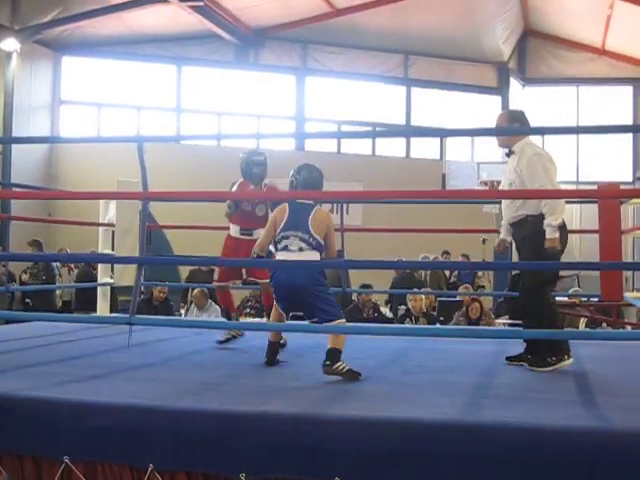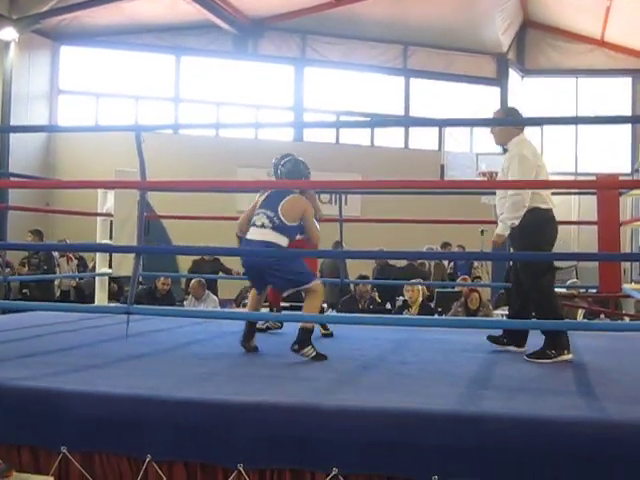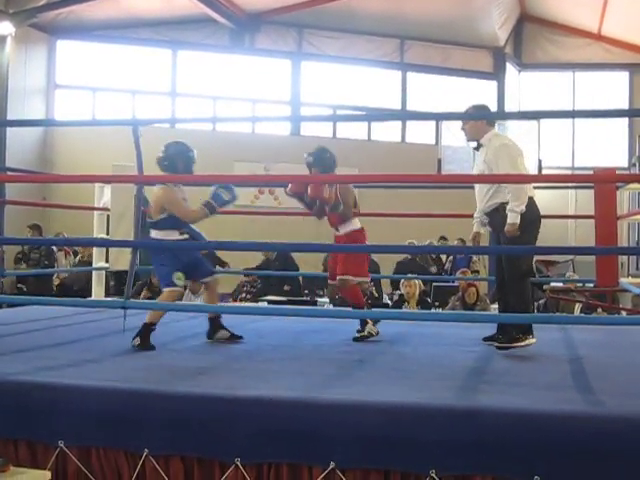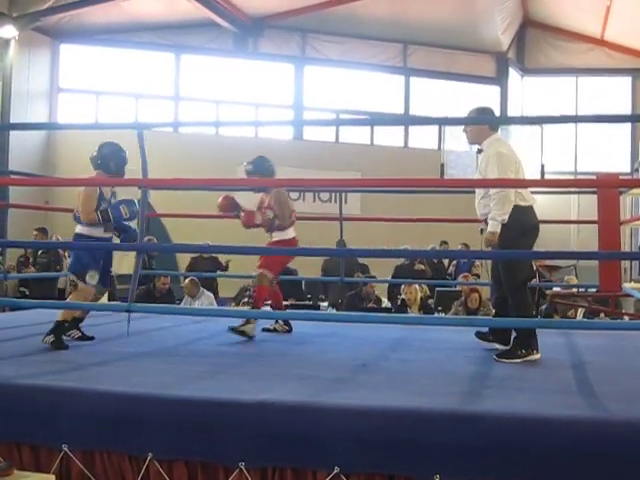
dt=0.7s
person 1, frame 1
left shoulder: (533, 156)
right shoulder: (514, 159)
left elbow: (550, 195)
left wrist: (552, 233)
right wrist: (505, 235)
left hip: (539, 230)
right hip: (526, 231)
left knee: (537, 291)
right knee: (530, 292)
left ankle: (557, 351)
right ankle: (536, 350)
person 1, frame 2
left shoulder: (520, 153)
right shoulder: (517, 152)
left elbow: (518, 197)
left wrist: (502, 229)
left hip: (531, 224)
right hip: (529, 225)
left knee: (538, 284)
right knee: (521, 283)
left ankle: (558, 345)
right ankle: (514, 337)
person 1, frame 3
left shoulder: (501, 146)
right shoulder: (483, 151)
left elbow: (517, 183)
right elbow: (486, 194)
left wrist: (514, 218)
right wrist: (477, 225)
left hip: (515, 218)
right hip: (501, 219)
left knee: (516, 272)
right knee: (504, 276)
left ankle: (522, 330)
right ankle: (507, 330)
person 1, frame 4
left shoulder: (496, 151)
right shoulder: (492, 151)
left elbow: (502, 192)
left wrist: (493, 227)
left hip: (513, 223)
right hip: (511, 223)
left knee: (515, 283)
right knee: (502, 281)
left ankle: (527, 345)
right ankle: (499, 334)
person 2, frame 1
left shoulder: (281, 211)
right shoulder: (323, 215)
left elbow: (261, 247)
right elbow: (331, 254)
left wrist: (258, 255)
left hip: (283, 272)
right hip: (310, 274)
left knee: (281, 306)
right knee: (336, 321)
left ankle: (272, 354)
right ankle: (332, 360)
person 2, frame 2
left shoulder: (265, 196)
right shoulder: (302, 203)
left elbow: (241, 225)
right elbow: (313, 238)
left wrist: (243, 242)
right wrist: (308, 220)
left hip: (250, 250)
right hip: (273, 253)
left knee: (260, 288)
right knee: (316, 290)
left ankle: (249, 337)
right ankle: (303, 342)
person 2, frame 3
left shoulder: (175, 189)
right shoulder: (164, 191)
right elbow: (189, 216)
left wrist: (191, 233)
right wrist: (215, 202)
left hip: (182, 246)
right hip: (166, 249)
left knee: (209, 281)
right knee: (173, 292)
left ankle: (216, 329)
right ankle: (142, 335)
person 2, frame 4
left shoulder: (108, 187)
right shoulder: (92, 185)
right elbow: (86, 217)
left wrist: (119, 227)
right wrist: (113, 214)
left hip: (102, 244)
right hip: (87, 242)
left knee: (98, 290)
right knee: (87, 288)
left ankle: (72, 326)
right ankle: (54, 332)
person 3, frame 1
left shoulder: (268, 191)
right shoulder: (238, 187)
right elbow: (229, 212)
right wrist: (234, 202)
left hip: (258, 243)
right hip: (235, 241)
left knee: (266, 285)
right knee: (221, 284)
right ankle: (233, 327)
person 3, frame 2
left shoulder: (304, 193)
left elbow: (319, 215)
left hip: (306, 243)
right hip: (287, 241)
left ankle: (321, 322)
right ankle: (274, 319)
person 3, frame 3
left shoulder: (342, 185)
right shoulder: (323, 187)
left elbow: (347, 213)
right elbow: (319, 214)
left wrist: (327, 200)
right wrist: (303, 197)
left hip: (353, 237)
right hip: (340, 237)
left knee: (346, 281)
right knee: (335, 286)
left ankle: (369, 323)
right ankle: (367, 316)
person 3, frame 4
left shoulder: (278, 194)
right shoulder: (265, 196)
left elbow: (285, 222)
right elbow: (257, 220)
left wrist: (262, 220)
right wrist: (238, 211)
left hip: (285, 243)
right hip: (276, 243)
left knee: (262, 278)
right knee: (268, 282)
left ankle: (250, 324)
